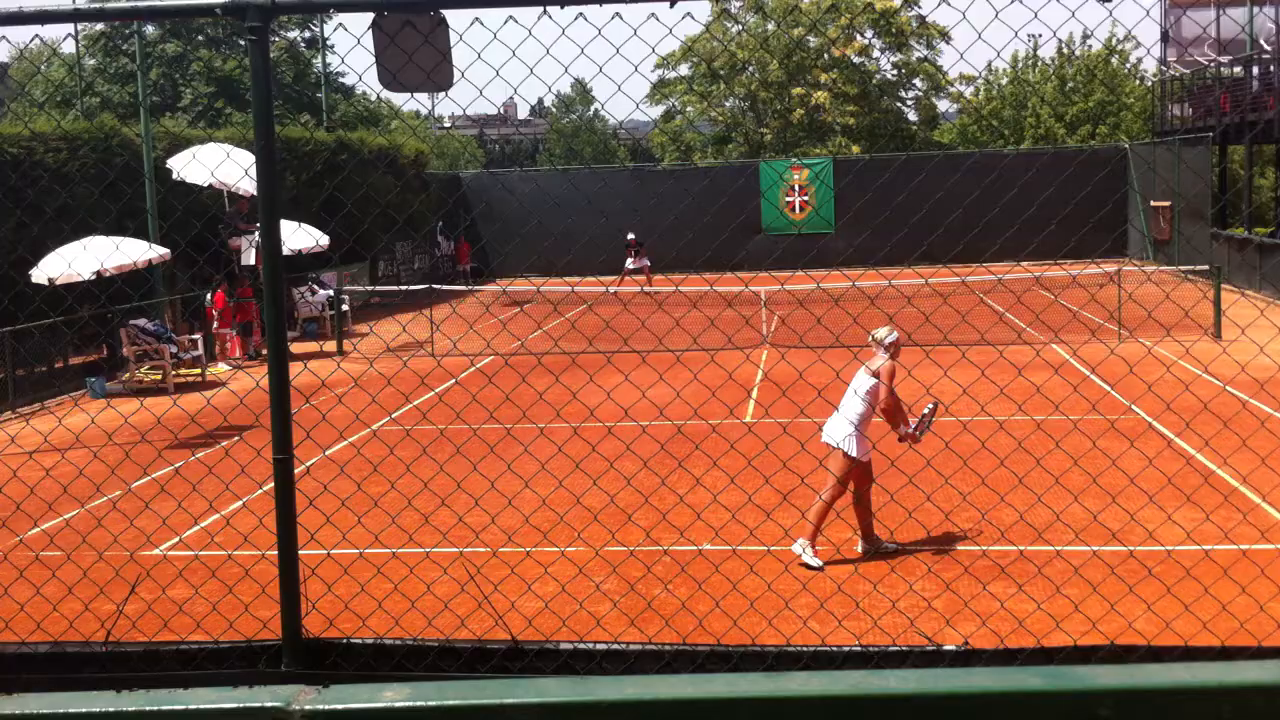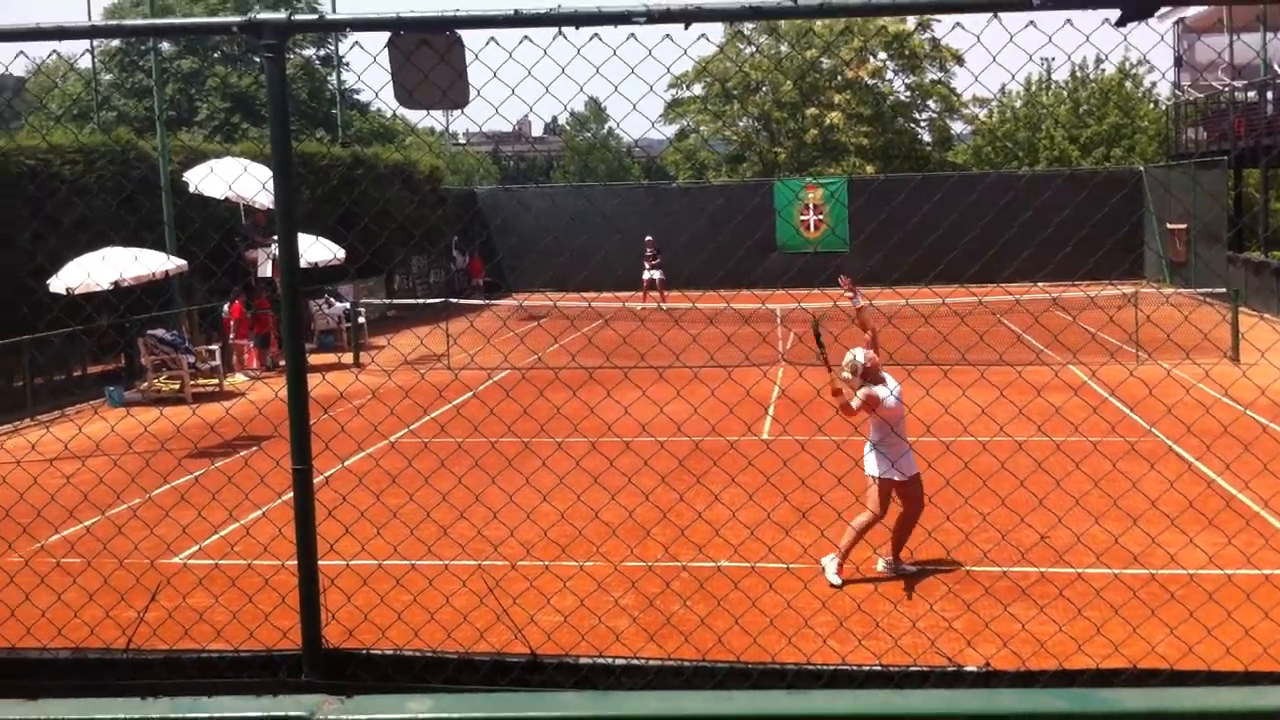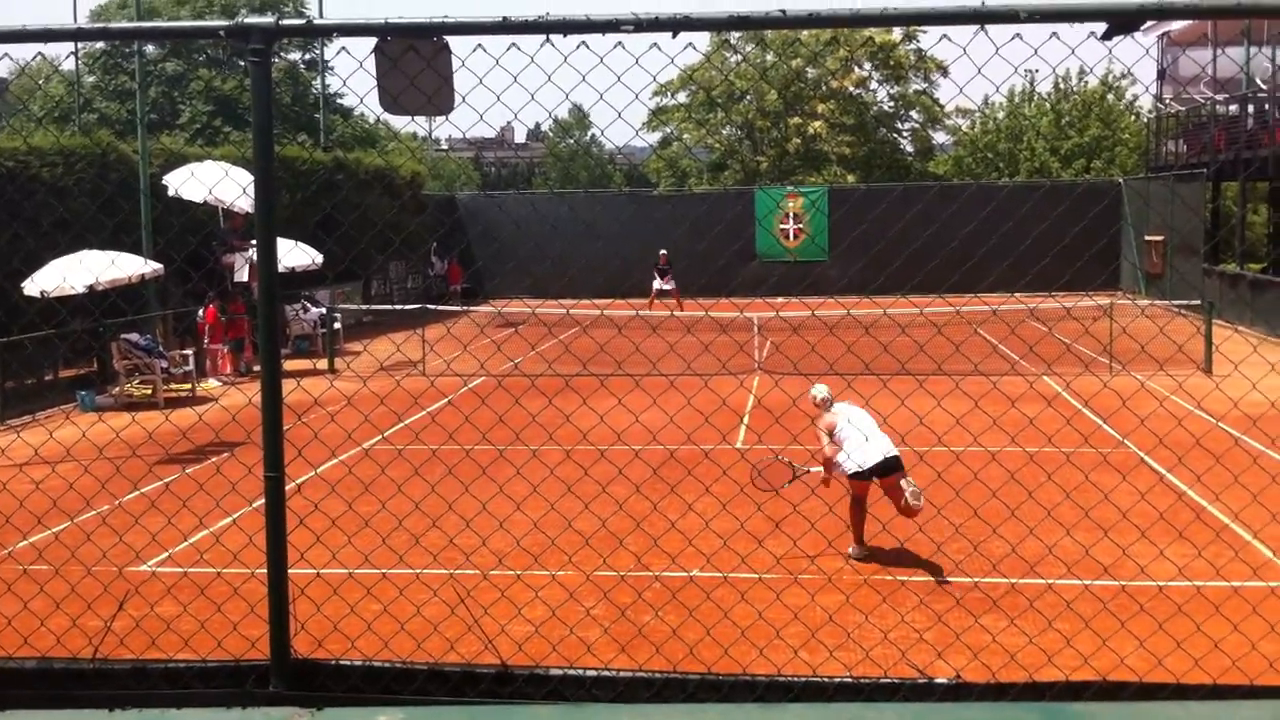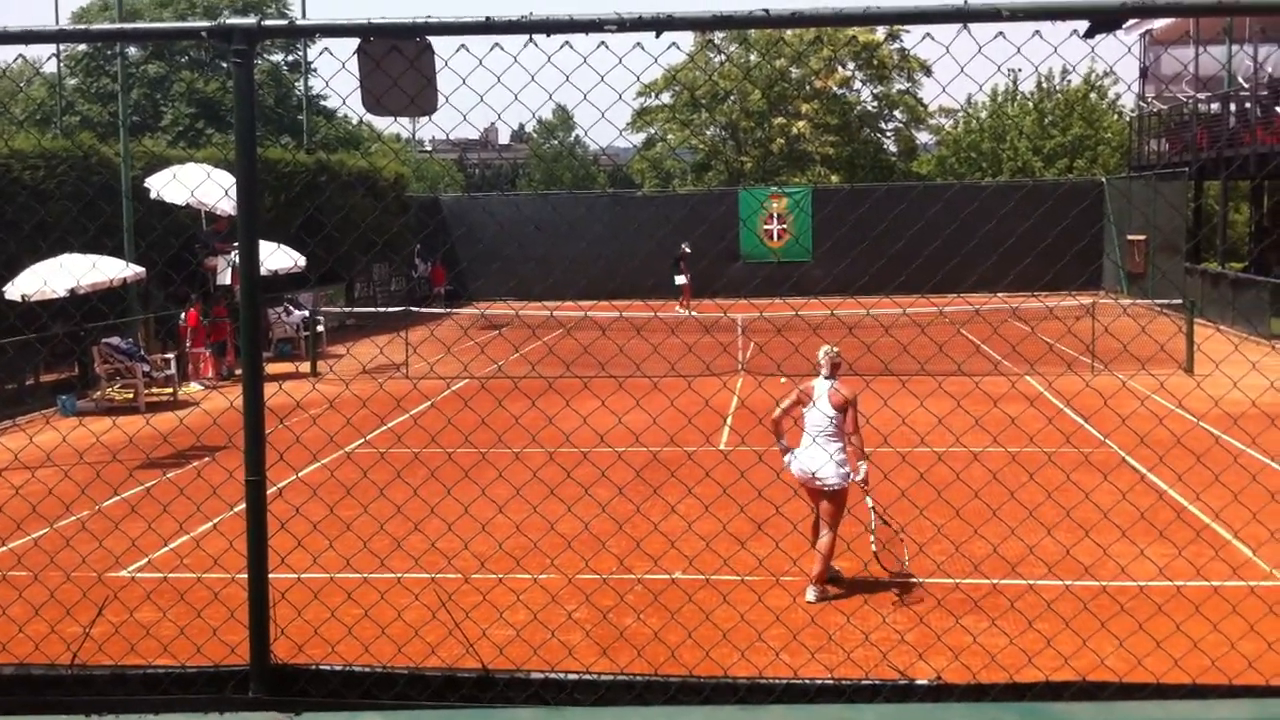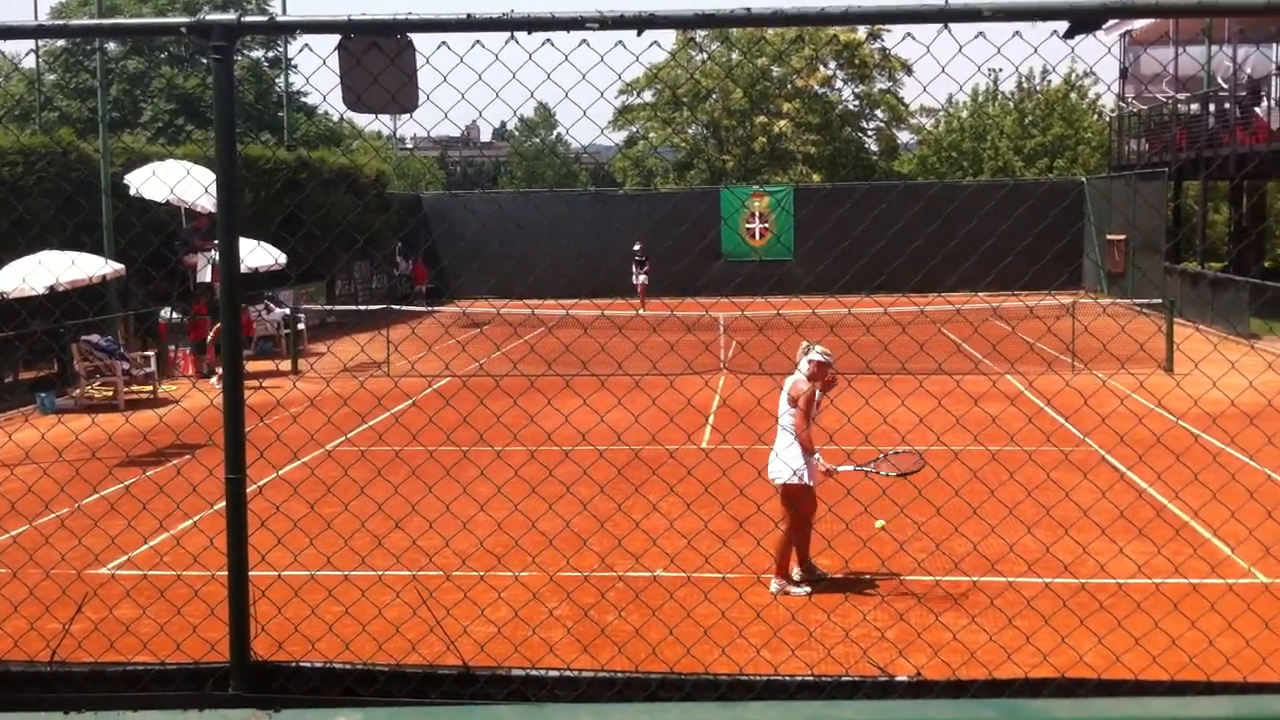
dt=1s
person 1, frame 1
left shoulder: (878, 364)
right shoulder: (887, 365)
left elbow: (892, 400)
right elbow: (884, 404)
left wrist: (906, 428)
right wrist: (901, 430)
left hip: (851, 432)
right hip: (845, 433)
left knee: (864, 486)
right knee: (834, 490)
left ankle: (869, 540)
right ankle: (806, 544)
person 1, frame 2
left shoulder: (878, 374)
right shoulder: (868, 394)
left elbow: (870, 330)
right elbow: (847, 411)
left wrist: (857, 300)
right wrist: (841, 398)
left hip: (901, 453)
right hip: (884, 457)
left knee: (914, 507)
right knee: (874, 513)
left ankle: (892, 560)
right ankle: (835, 559)
person 1, frame 3
left shoulder: (823, 423)
right shoulder: (850, 405)
left elbow: (828, 455)
left wrist: (827, 474)
left hip: (857, 460)
right hip: (886, 452)
left knee: (858, 498)
right knee: (907, 509)
left ankle: (858, 547)
right ankle: (906, 491)
person 1, frame 4
left shoulder: (805, 389)
right shoulder: (846, 393)
left elbow: (776, 416)
right elbow: (853, 432)
left wrist: (782, 445)
right wrist: (861, 466)
left hip: (805, 462)
right hip: (832, 466)
left knee: (821, 518)
right knee: (829, 528)
left ankle: (821, 569)
right ankle: (815, 587)
person 1, frame 5
left shoulder: (793, 381)
right shoulder: (805, 387)
right elbow: (801, 430)
left wrist: (822, 390)
right wrist: (817, 460)
left hip: (788, 458)
right hip: (793, 463)
left knee: (806, 514)
right knee: (792, 522)
left ankle: (804, 568)
right ankle: (780, 580)
